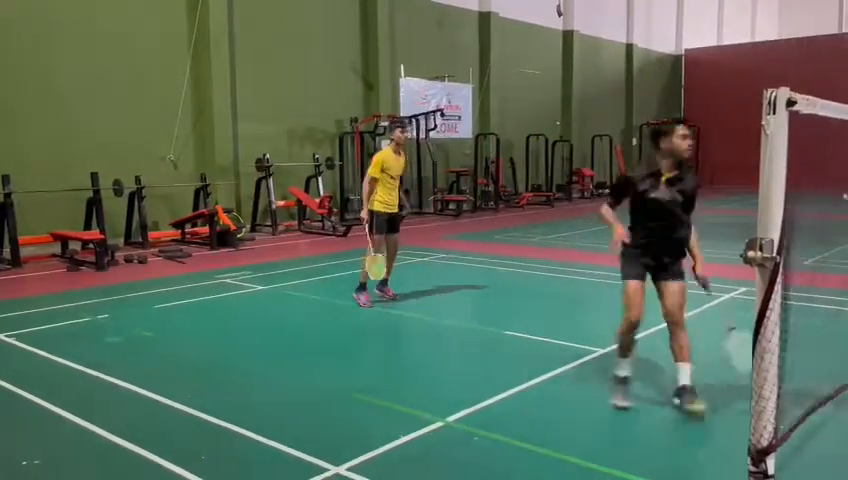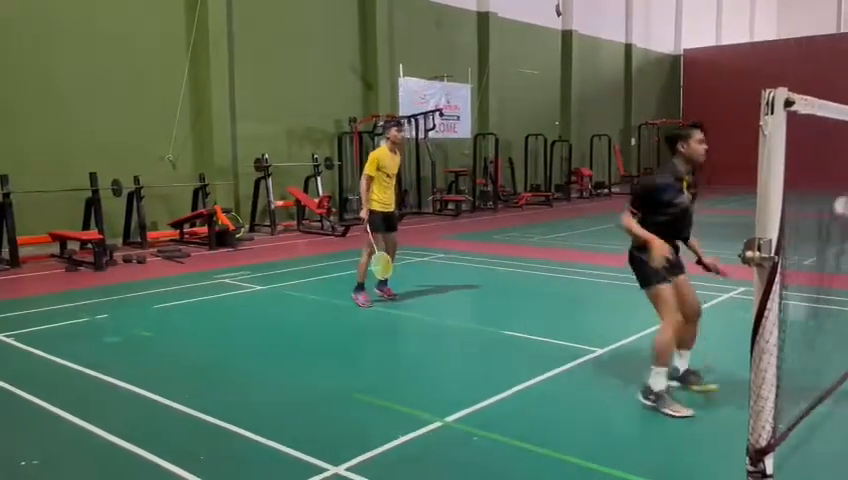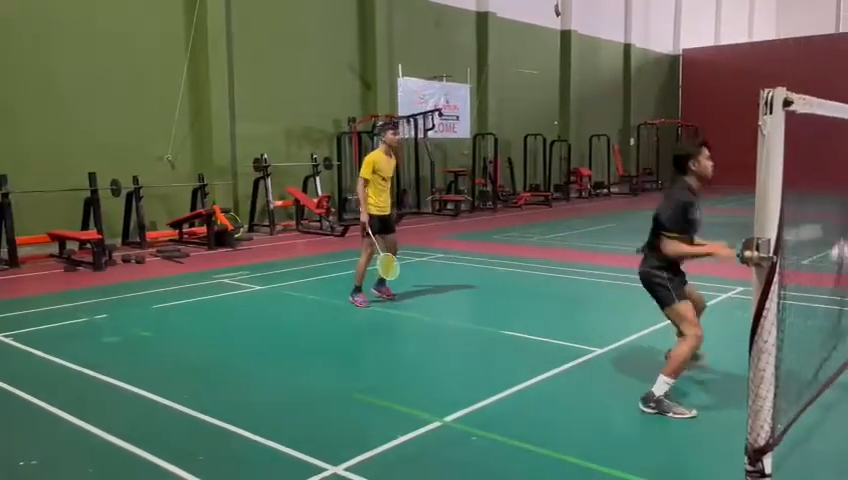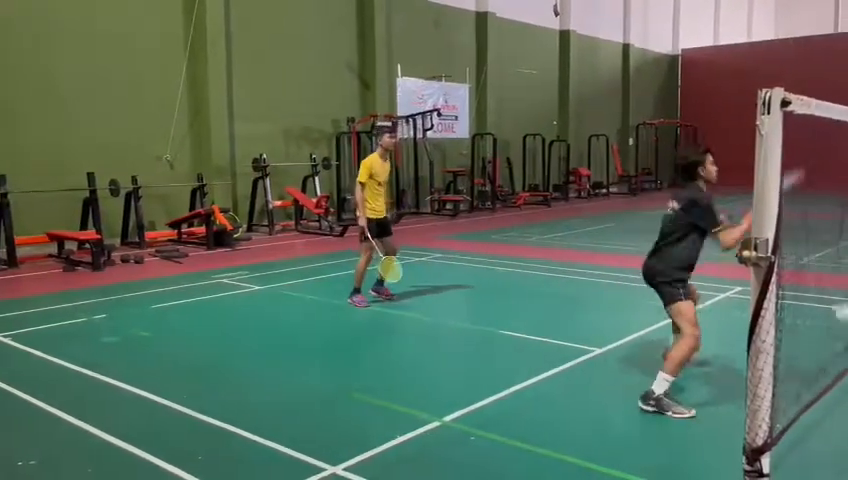
dt=0.1s
person 1, frame 1
left shoulder: (689, 182)
right shoulder: (637, 178)
left elbow: (686, 224)
right elbow: (606, 207)
left wrist: (698, 260)
right wrist: (616, 228)
left hip: (668, 255)
right hip: (637, 253)
left knee: (676, 318)
right knee: (632, 318)
left ankle: (684, 388)
right ankle: (621, 376)
person 1, frame 2
left shoulder: (690, 183)
right shoulder: (658, 182)
right elbow: (627, 219)
left wrist: (701, 256)
right wrist: (654, 241)
left hip: (669, 254)
right hip: (648, 256)
left knee: (692, 310)
right knee: (672, 320)
left ankle: (681, 369)
right ankle: (654, 390)
person 1, frame 3
left shoulder: (686, 195)
right shoulder: (680, 200)
right elbow: (668, 248)
left wrist: (702, 243)
right wrist: (712, 250)
left hip: (666, 272)
right hip: (659, 272)
left knee: (697, 304)
right knee: (693, 335)
left ankle: (680, 357)
right ankle: (655, 397)
person 1, frame 4
left shoulder: (687, 195)
right shoulder: (699, 200)
right elbow: (727, 242)
left wrist: (717, 223)
right wrist: (747, 222)
left hip: (661, 267)
right hip: (667, 271)
left knee: (692, 301)
right knee: (692, 335)
left ankle: (676, 353)
right ankle: (655, 395)
person 2, frame 1
left shoulder: (402, 157)
right shoulder: (381, 156)
right elbow: (367, 183)
left wrist: (404, 202)
right wrist: (365, 209)
left hip: (393, 209)
right hip: (378, 209)
left knee: (393, 249)
right knee: (375, 249)
left ankle: (383, 285)
right ankle: (361, 289)
person 2, frame 2
left shoulder: (397, 155)
right shoulder: (376, 154)
right elbow: (364, 181)
left wrist: (396, 207)
right wrist: (364, 208)
left hip: (389, 208)
right hip: (375, 208)
left knee: (392, 247)
right knee: (370, 248)
left ankle: (382, 284)
right ankle: (359, 289)
person 2, frame 3
left shoulder: (392, 159)
right shoulder: (372, 158)
right elbow: (361, 185)
right wrist: (364, 212)
left hip: (386, 211)
right hip: (371, 212)
left knee: (392, 248)
right knee: (368, 251)
left ankle: (380, 285)
right ankle: (356, 292)
person 2, frame 4
left shoulder: (387, 163)
right shoulder: (369, 162)
right elbow: (359, 190)
right wrist: (362, 216)
left hip: (382, 215)
right hip: (368, 216)
left knee: (391, 251)
right knee: (367, 254)
left ankle: (379, 286)
right ankle: (355, 293)
